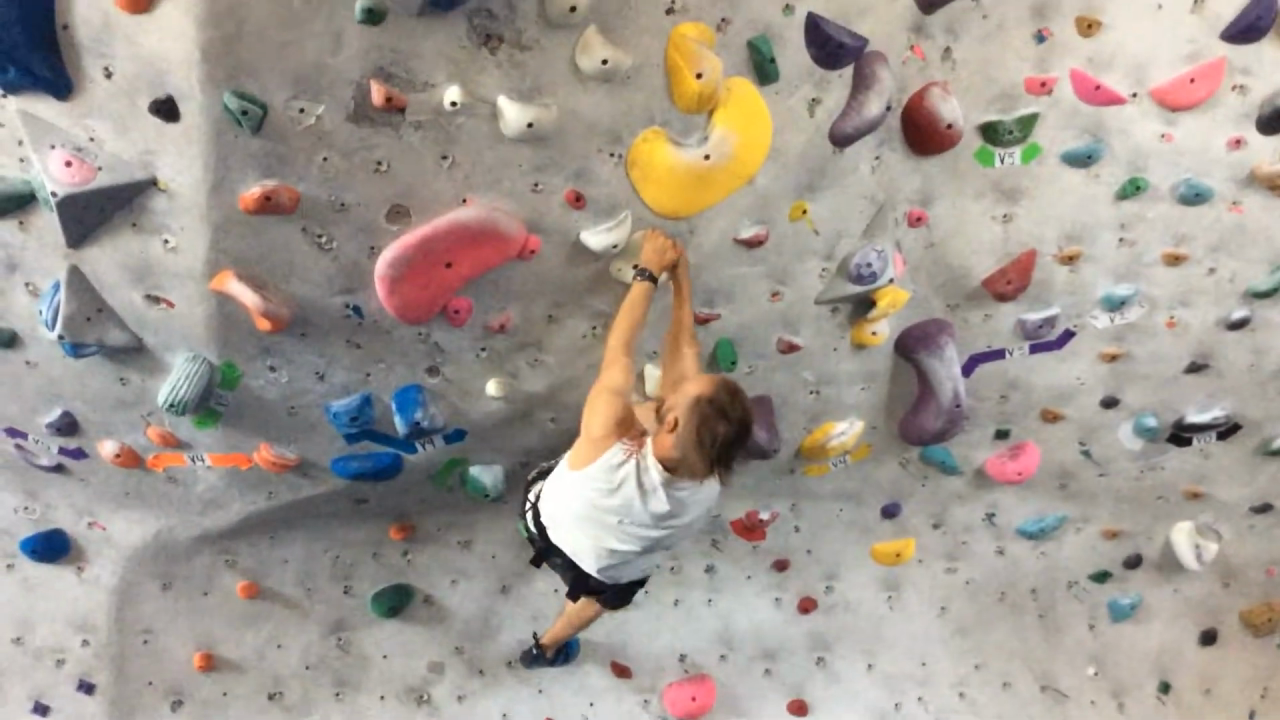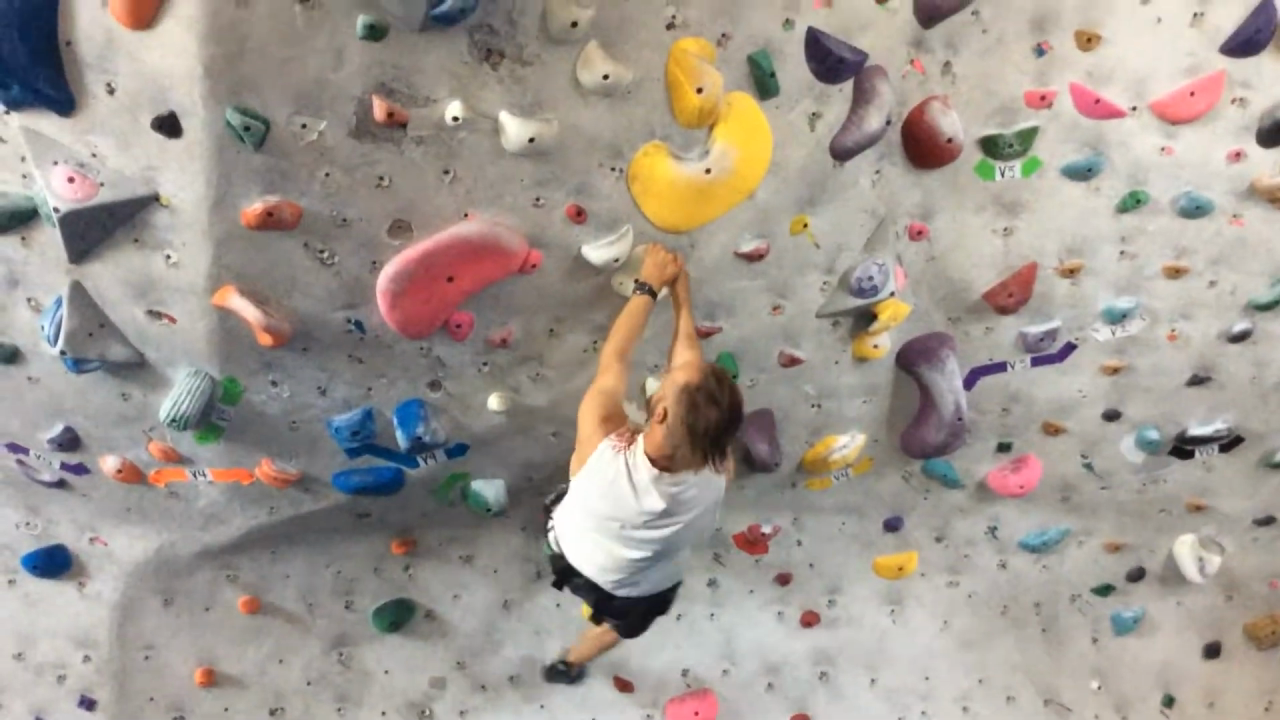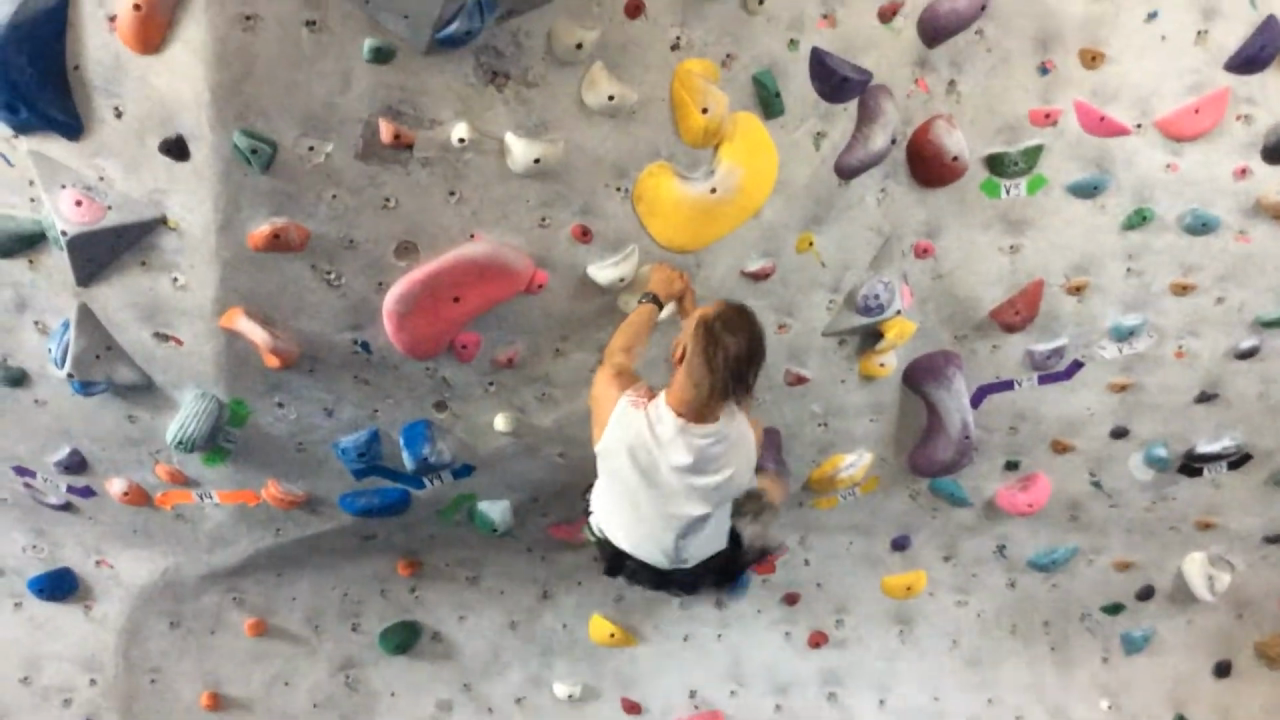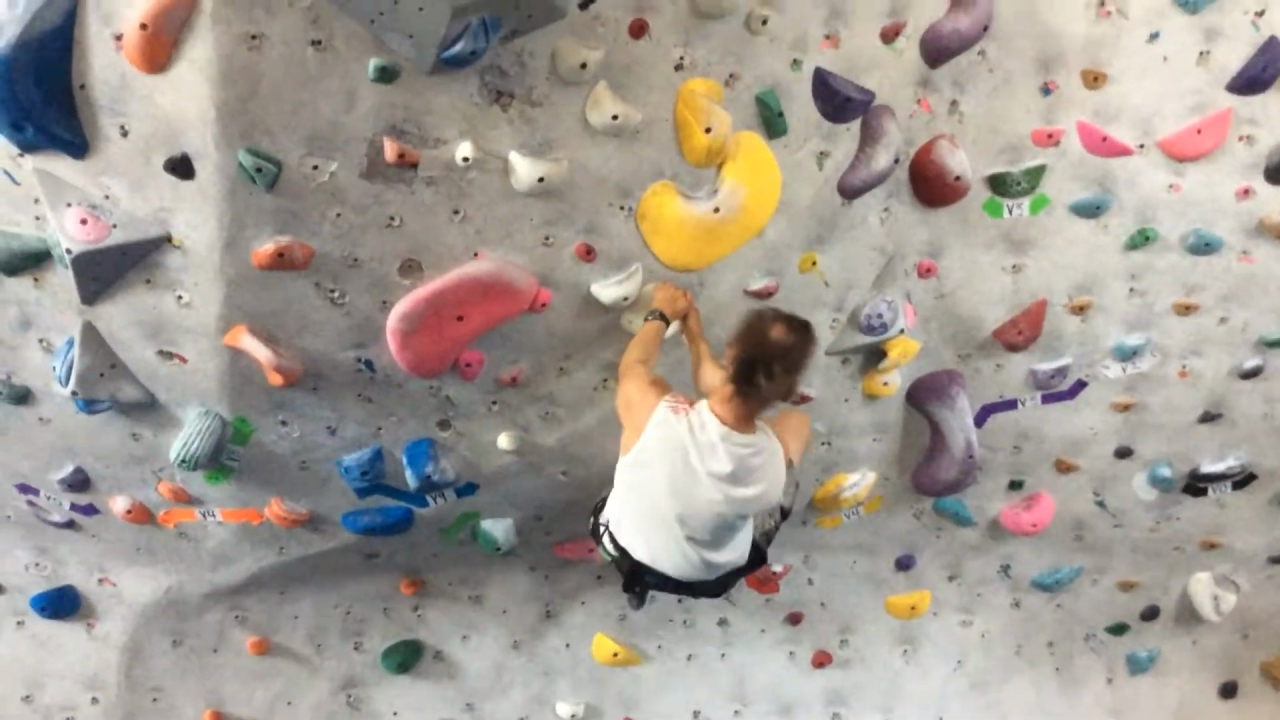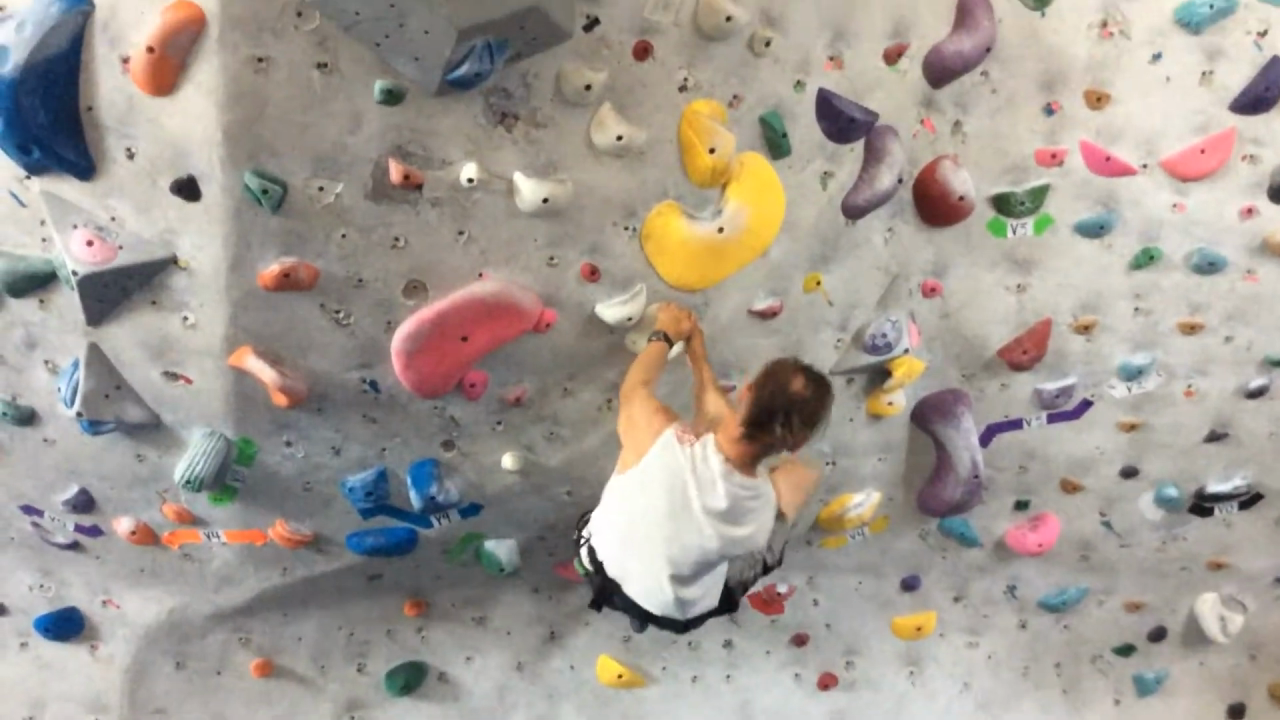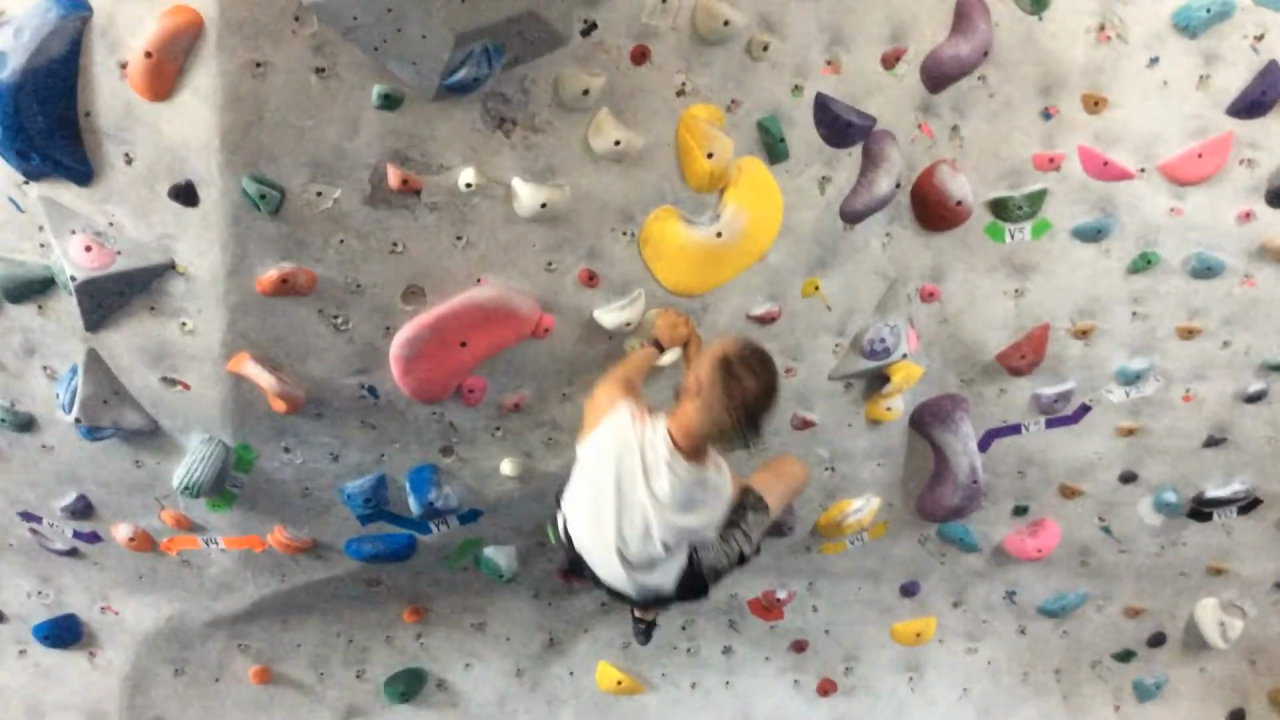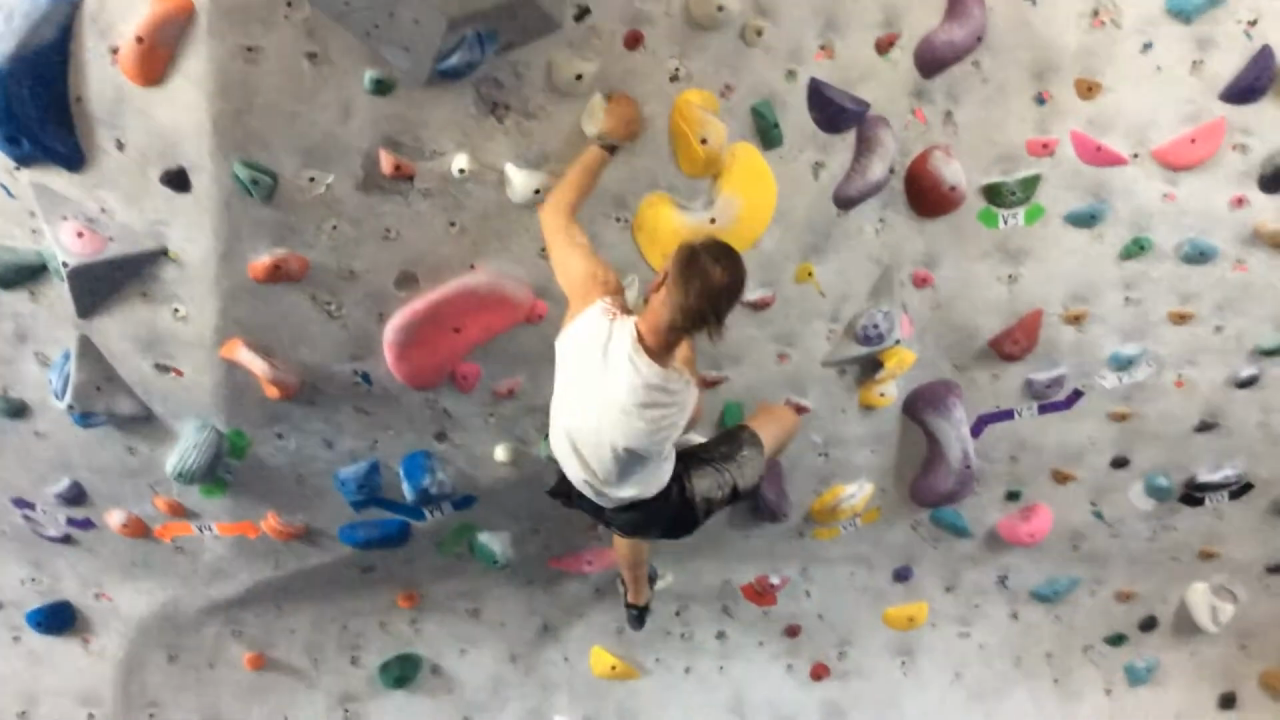
dt=0.3s
person 1, frame 1
left shoulder: (607, 439)
right shoulder: (708, 488)
left elbow: (618, 351)
right elbow: (683, 361)
left wrist: (649, 272)
right wrist: (681, 287)
left hip: (547, 521)
right hip: (612, 574)
right knee: (601, 594)
right ankle: (547, 648)
person 1, frame 2
left shoulder: (601, 442)
right shoulder: (717, 474)
left elbow: (612, 359)
right elbow: (691, 366)
left wrist: (648, 286)
right wrist: (682, 301)
left hip: (569, 550)
right hip: (636, 594)
right knee: (624, 618)
right ankle: (570, 664)
person 1, frame 3
left shoulder: (613, 399)
right shoulder: (744, 438)
left elbow: (619, 351)
left wrist: (654, 297)
right wrist: (690, 308)
left hip: (615, 546)
right hip: (694, 571)
right knee: (772, 482)
right ankle: (726, 576)
person 1, frame 4
left shoulder: (647, 405)
right shoulder: (771, 461)
left elbow: (633, 364)
right elbow: (719, 384)
left wrist: (661, 314)
right wrist: (692, 325)
left hip: (629, 556)
right hip: (715, 576)
right knee: (796, 423)
left ankle: (639, 582)
person 1, frame 5
left shoulder: (655, 432)
right shoulder: (763, 502)
left elbow: (634, 387)
right elbow: (715, 410)
left wrist: (663, 335)
right wrist: (697, 350)
left hip: (604, 571)
right hip: (683, 613)
right knee: (805, 475)
person 1, frame 6
left shoulder: (615, 412)
right shoulder: (718, 486)
left elbow: (619, 381)
left wrist: (659, 342)
right wrist: (690, 351)
left hip: (582, 552)
right hip: (659, 587)
right knee: (793, 471)
left ankle: (643, 613)
person 1, frame 7
left shoulder: (594, 306)
right shoulder: (678, 400)
left elbow: (554, 210)
left wrist: (608, 139)
left hip: (583, 485)
right hip: (653, 509)
right knee: (783, 417)
left ankle: (636, 596)
right ankle: (752, 485)
